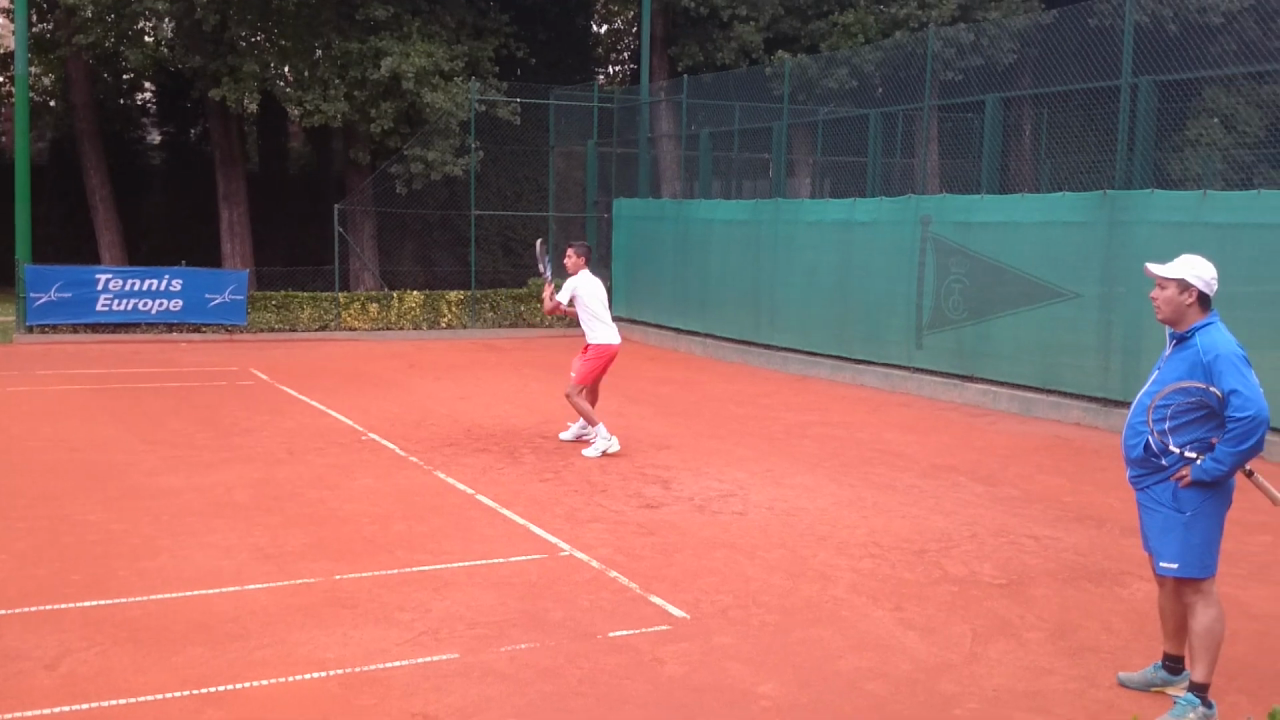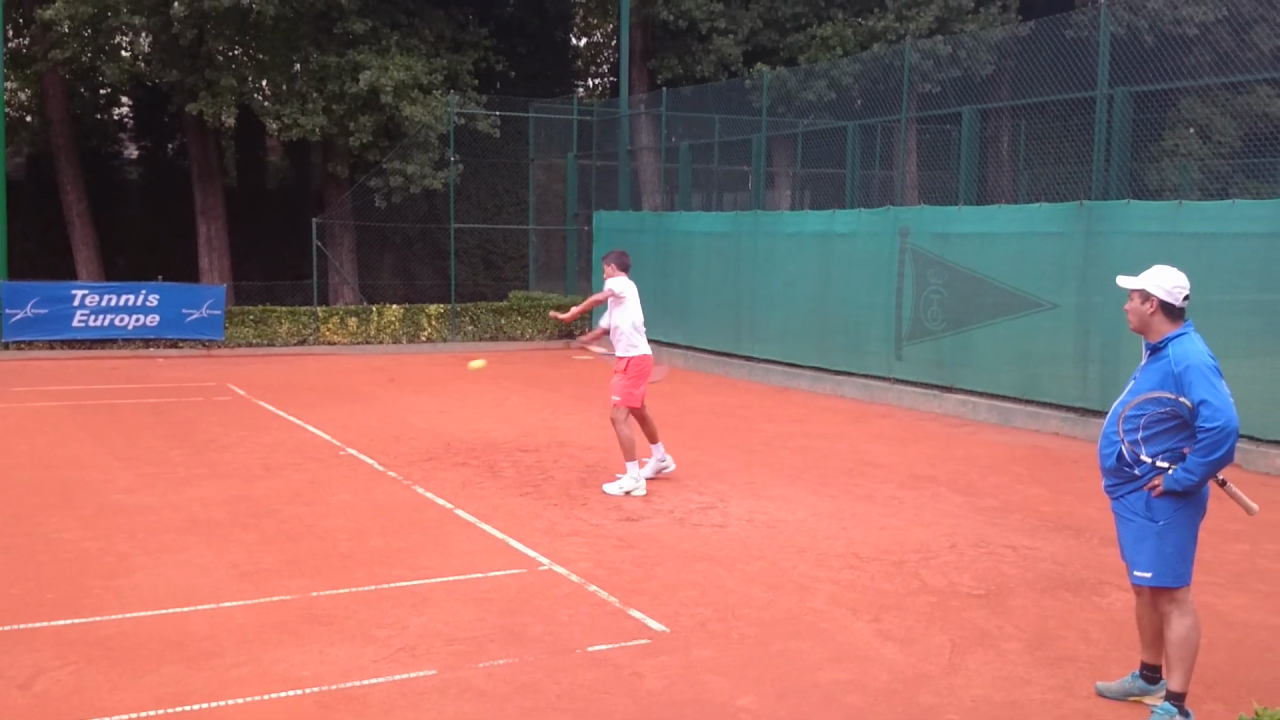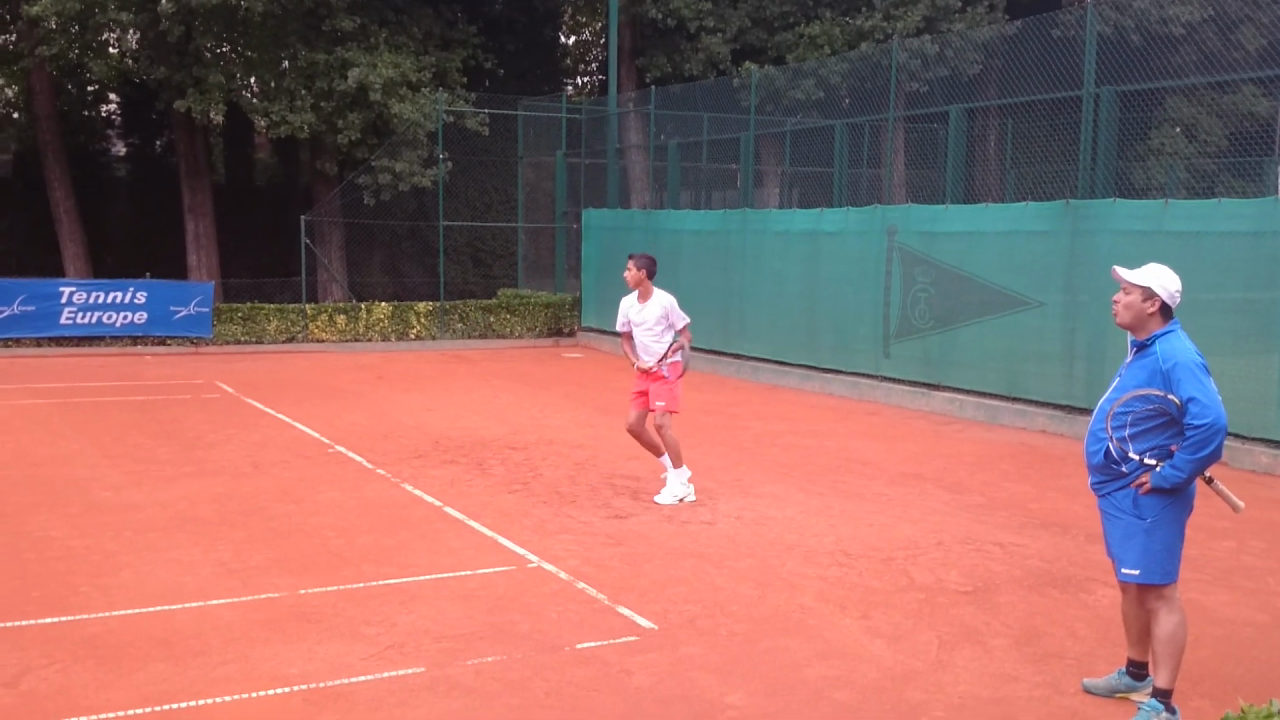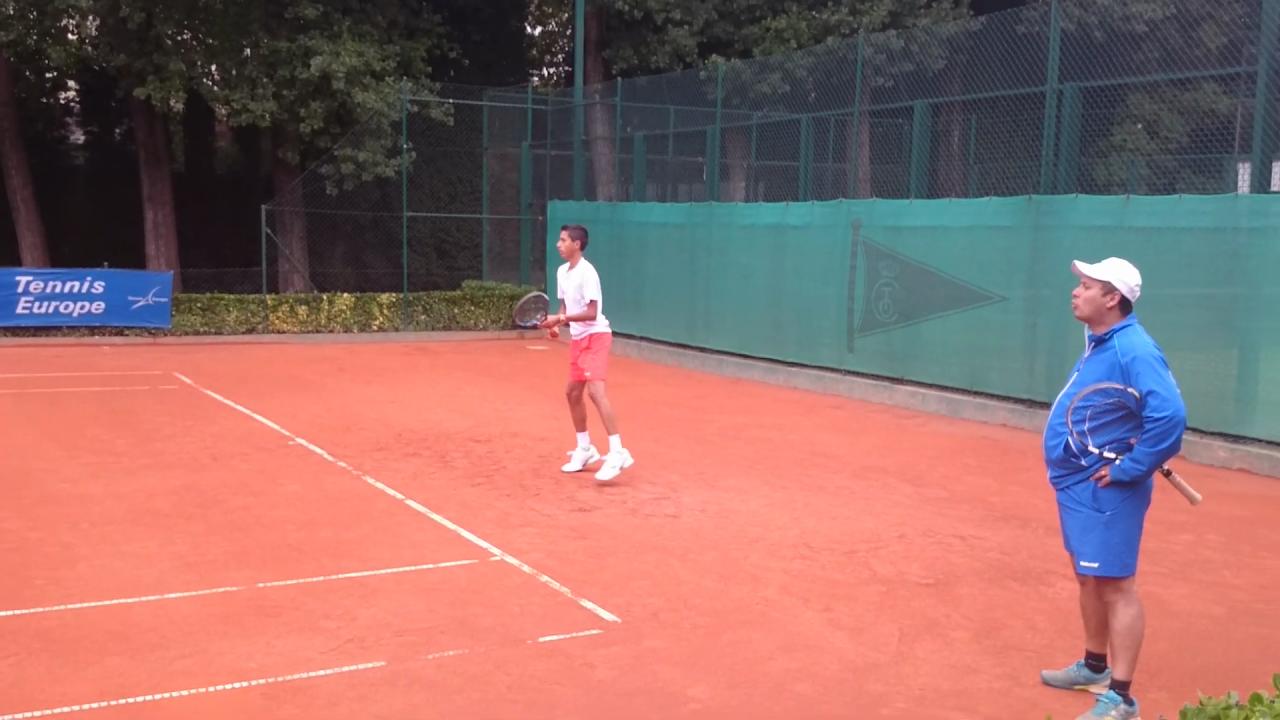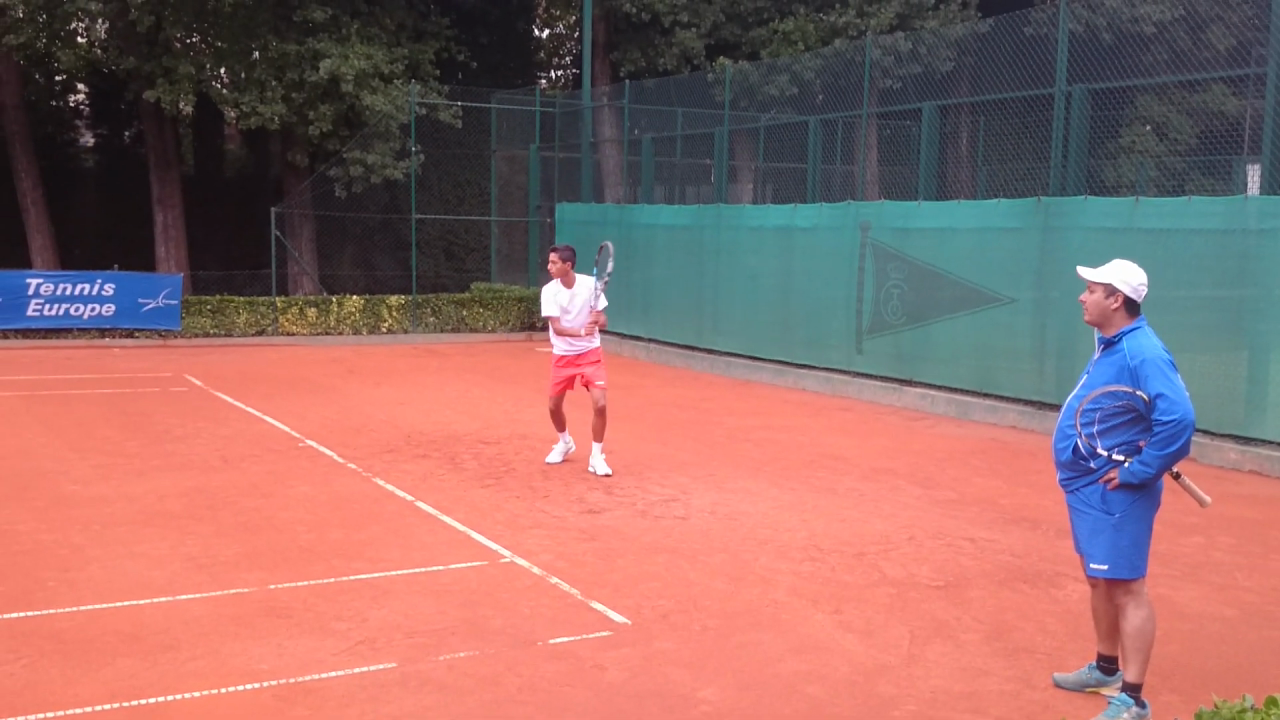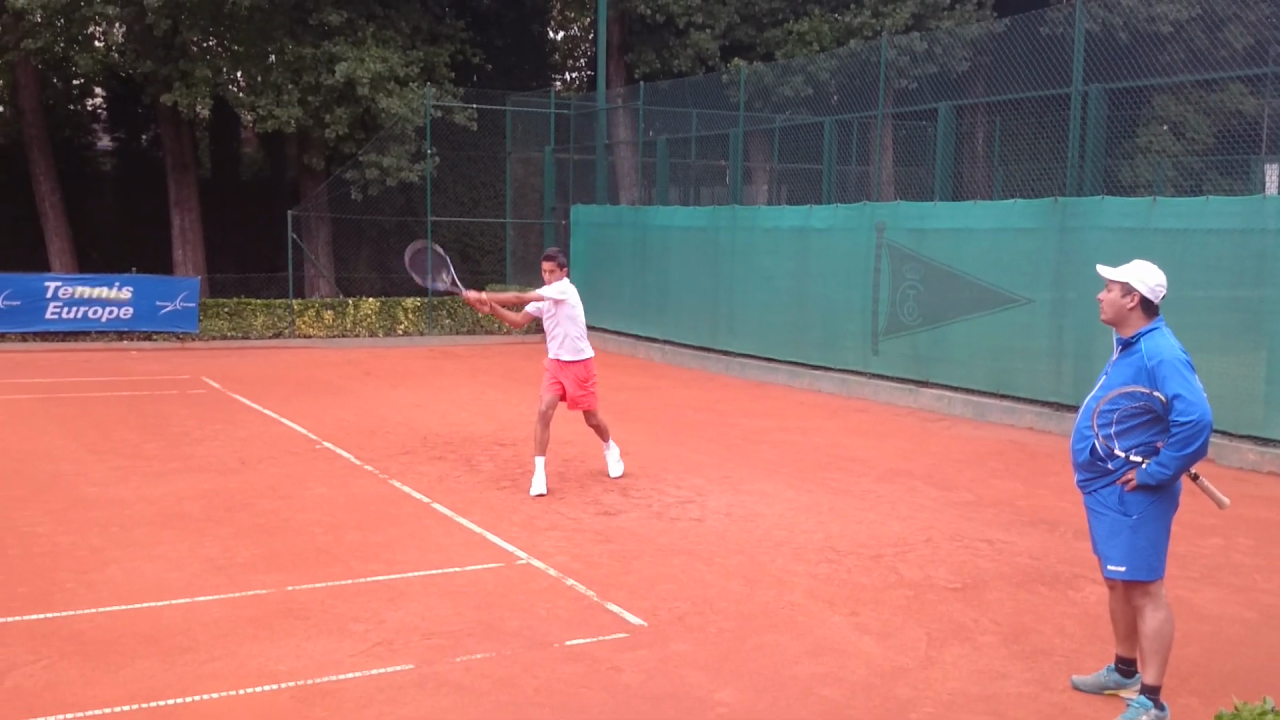
dt=0.7s
person 1, frame 1
left shoulder: (1216, 348)
right shoulder: (1179, 342)
left elbow: (1252, 416)
left wrist: (1209, 469)
left hip: (1185, 492)
right hip: (1157, 485)
left knee: (1195, 588)
right knee: (1168, 580)
right ankle: (1171, 669)
person 1, frame 2
left shoulder: (1187, 358)
right shoulder: (1158, 353)
left elbow: (1221, 426)
left wrist: (1181, 479)
left hip: (1158, 501)
right hip: (1134, 495)
left knee: (1171, 597)
right knee: (1145, 591)
right ankle: (1150, 678)
person 1, frame 3
left shoulder: (1175, 356)
right shoulder: (1142, 350)
left elbow: (1209, 423)
left wrist: (1169, 477)
left hip: (1145, 498)
right hip: (1120, 491)
left knee: (1158, 594)
right knee: (1131, 587)
right ankle: (1136, 674)
person 1, frame 4
left shoulder: (1133, 350)
right shoulder: (1099, 344)
left elbow: (1169, 416)
left wrist: (1128, 469)
left hip: (1103, 491)
right hip: (1078, 484)
left knee: (1114, 586)
right knee: (1089, 579)
right ankle: (1094, 666)
person 1, frame 5
left shoulder: (1143, 353)
right shoulder: (1109, 347)
left elbow: (1178, 420)
left wrist: (1137, 472)
left hip: (1114, 495)
right hip: (1088, 487)
left knee: (1125, 590)
right knee: (1100, 582)
right ankle: (1106, 669)
person 1, frame 6
left shoulder: (1160, 354)
right shoulder: (1127, 347)
left elbow: (1195, 420)
left wrist: (1155, 473)
left hip: (1131, 495)
right hip: (1106, 489)
left knee: (1143, 591)
right knee: (1118, 584)
right ankle: (1125, 671)
person 2, frame 1
left shoulder: (574, 282)
right shoulder: (594, 282)
left elbow: (549, 309)
left wrist: (548, 295)
right wrist: (566, 310)
left hip: (600, 344)
right hip: (613, 342)
left knee: (572, 393)
right knee: (590, 385)
left ankle: (605, 438)
right ankle: (583, 426)
person 2, frame 2
left shoulder: (620, 283)
right shoulder: (615, 298)
left elbow: (602, 296)
right elbow: (606, 328)
left wrist: (572, 314)
right wrist: (588, 338)
left hip: (634, 358)
right hip: (634, 357)
left knee: (619, 416)
right knee: (638, 410)
left ankle: (632, 478)
right ankle: (660, 459)
person 2, frame 3
left shoulder: (666, 300)
right shoulder: (626, 303)
left elbow: (685, 334)
right elbow: (626, 340)
left wrist: (669, 355)
right wrist: (635, 362)
left hip: (667, 370)
right hip: (644, 372)
left knee: (662, 425)
right knee: (633, 425)
left ankle: (682, 485)
right ankle: (677, 469)
person 2, frame 4
left shoulder: (587, 272)
right shoulder: (562, 271)
left elbow: (592, 313)
left wrist: (562, 319)
right wrist: (555, 324)
left hip: (595, 337)
right hip: (579, 339)
left knee: (596, 392)
right knee: (573, 394)
left ankle: (617, 452)
right ankle: (585, 450)
person 2, frame 5
left shoulder: (589, 284)
right shoulder: (549, 291)
left elbow: (601, 318)
right elbow: (557, 329)
left wrist: (593, 325)
right wrist: (582, 331)
left hip: (591, 353)
right hip: (563, 356)
left knee: (599, 403)
right knee: (554, 405)
left ankle: (596, 457)
right ankle: (565, 441)
person 2, frame 6
left shoulder: (566, 289)
right shoulder: (541, 296)
left elbow: (525, 297)
right elbow: (519, 321)
left wrist: (487, 297)
right wrist: (491, 307)
left hip: (580, 362)
right hip: (556, 362)
left knee: (592, 418)
right knee: (544, 413)
left ankle: (611, 450)
right ankle: (540, 474)
